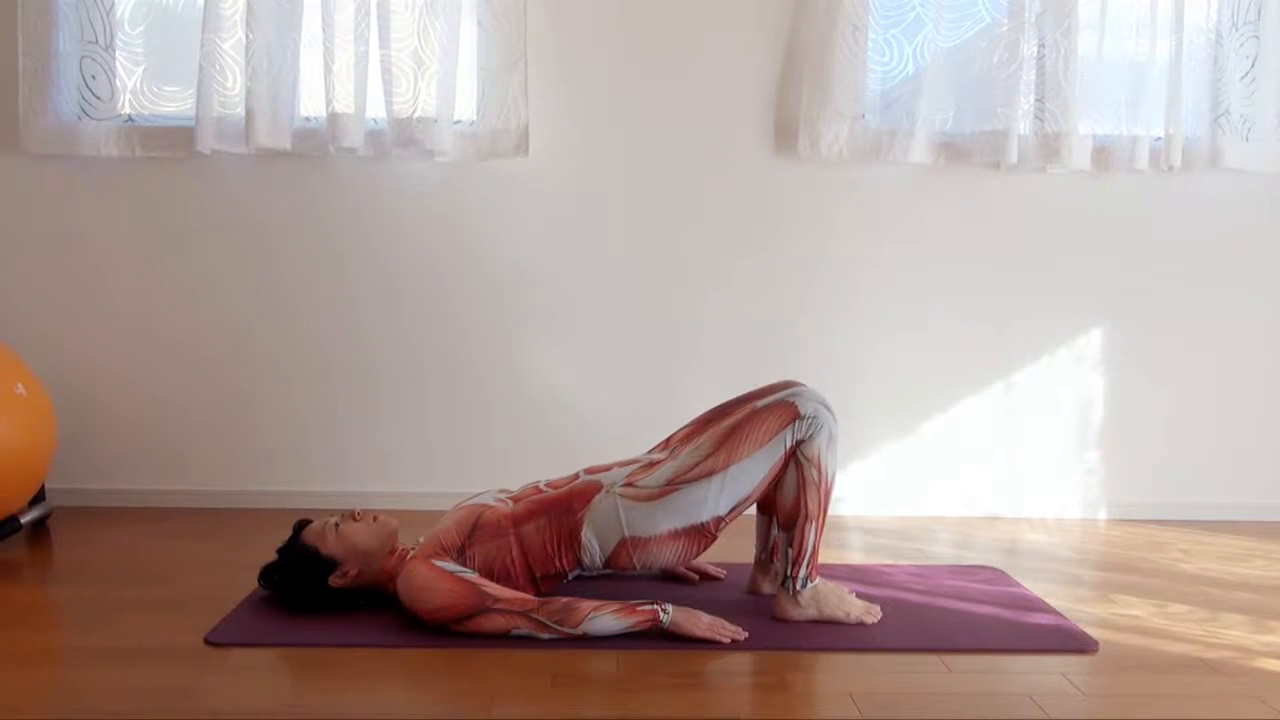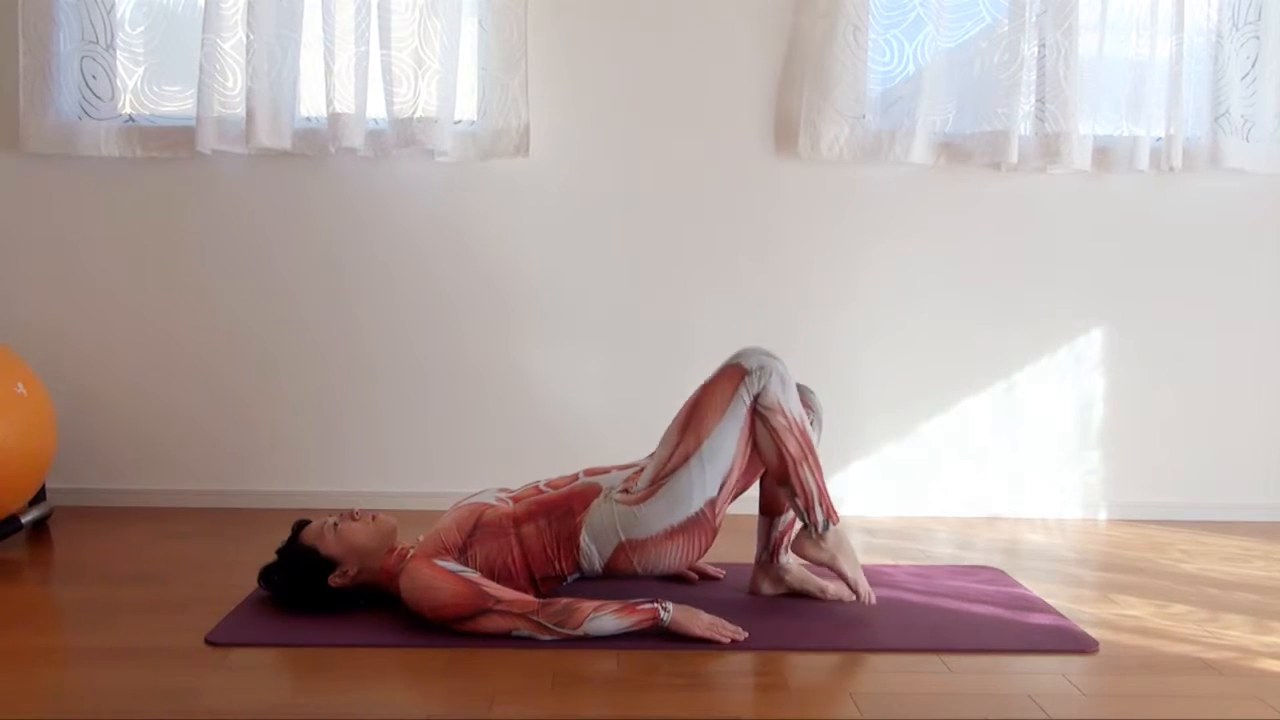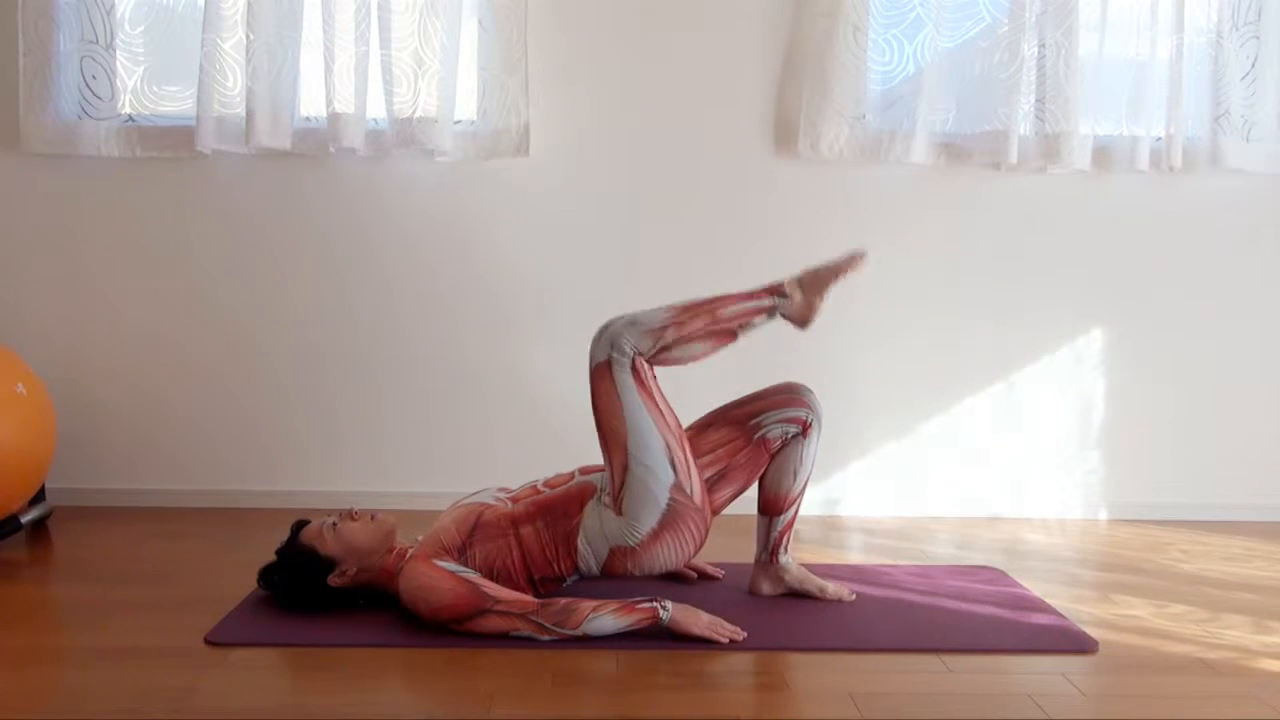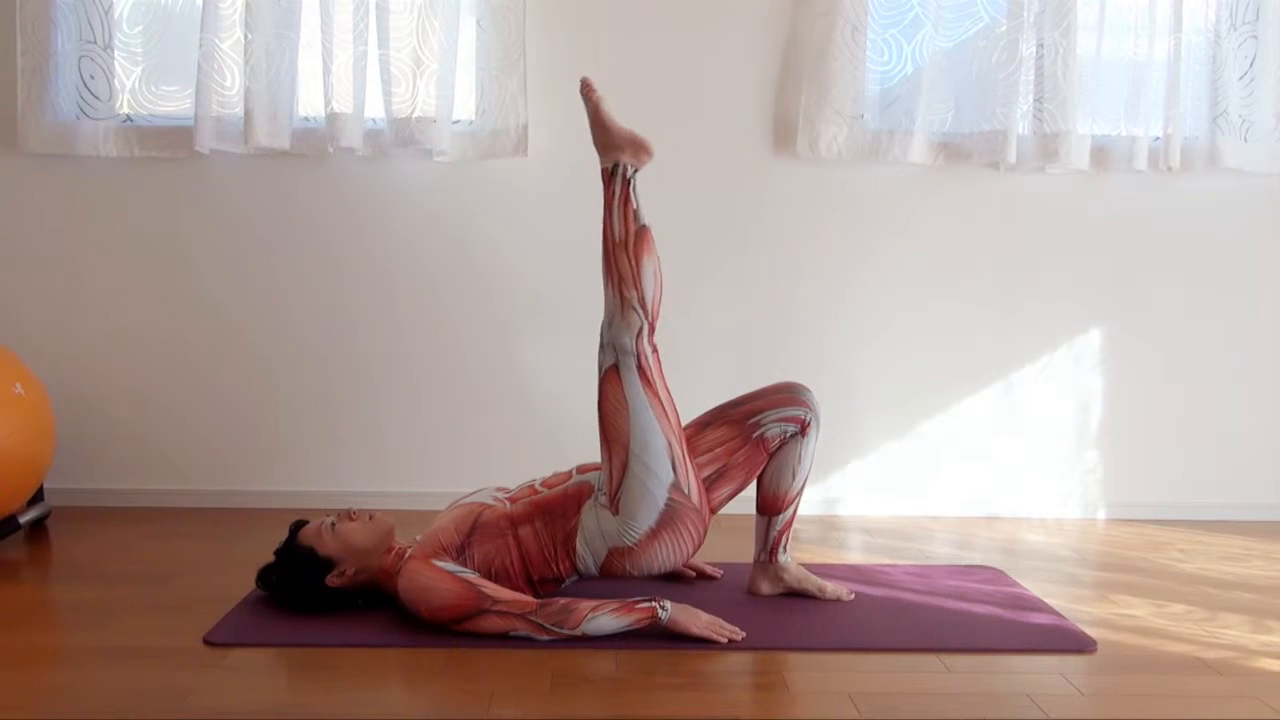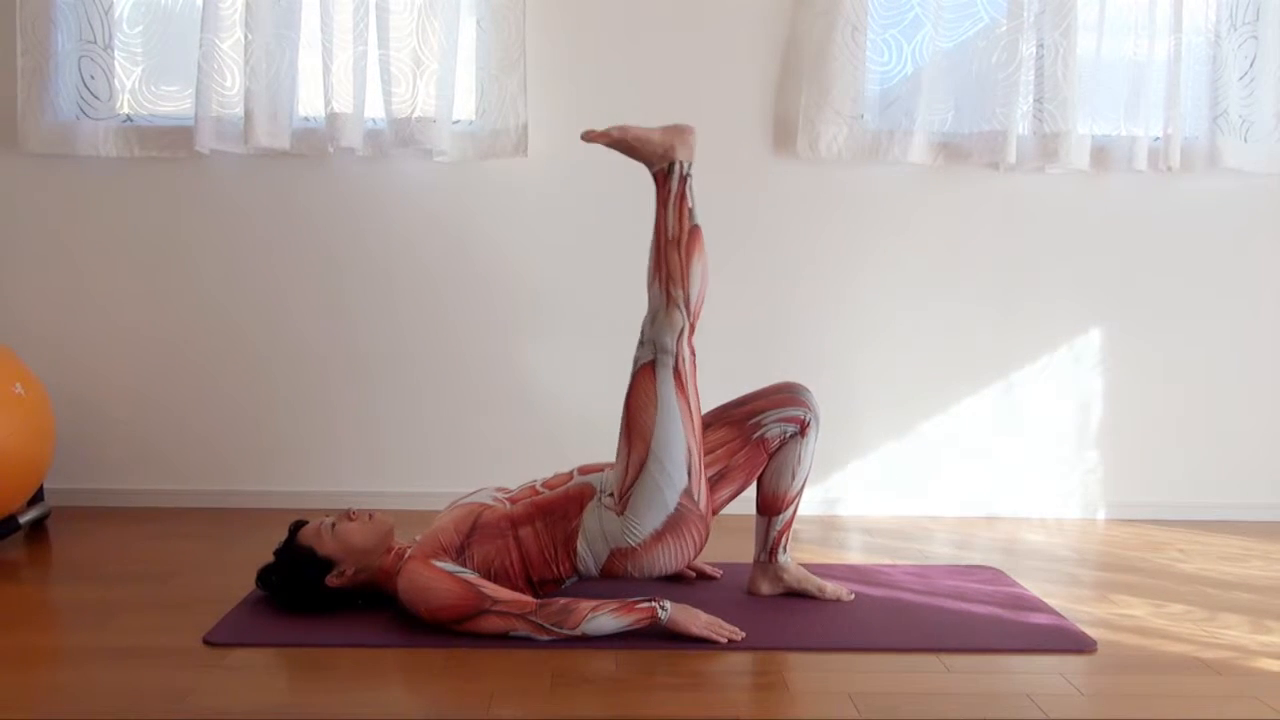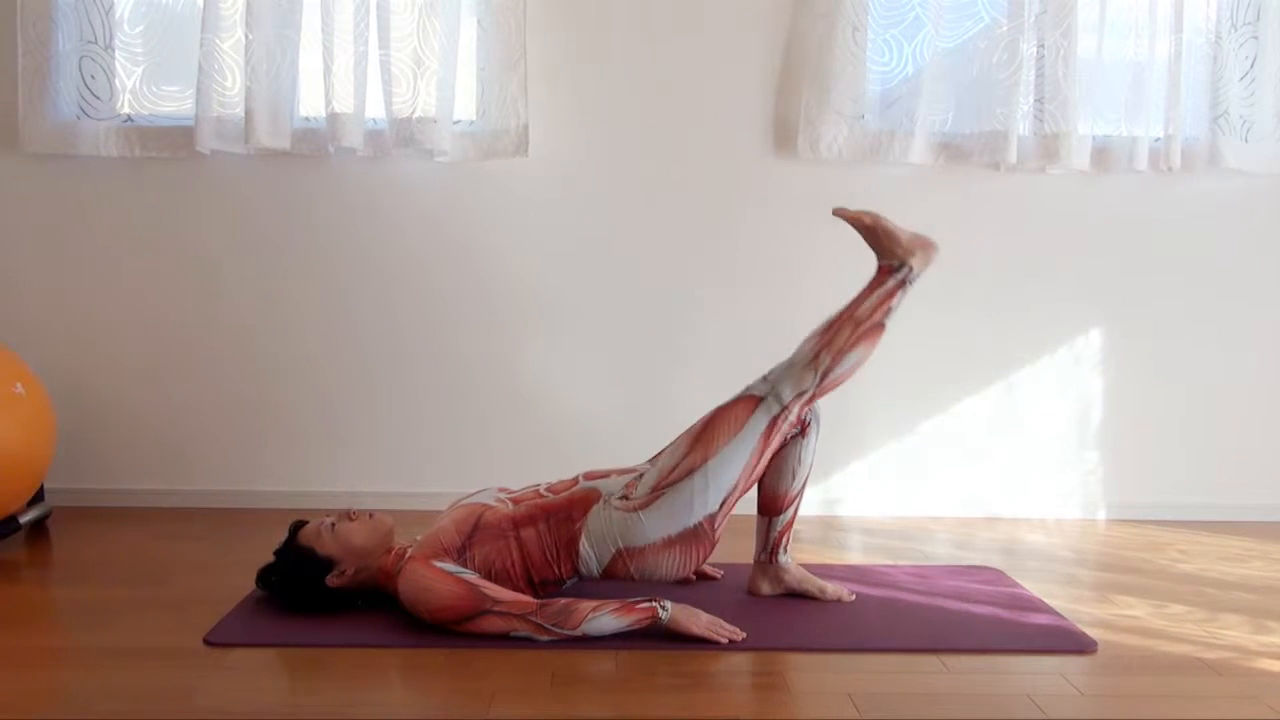
dt=0.4s
person 1, frame 1
left shoulder: (426, 557)
right shoulder: (418, 586)
right elbow: (542, 618)
right wrist: (667, 615)
left hip: (623, 492)
right hip: (629, 524)
left knee: (789, 403)
right knee: (807, 413)
left ankle: (772, 569)
right ankle: (801, 592)
person 1, frame 2
left shoulder: (429, 554)
right shoulder: (419, 585)
right elbow: (541, 618)
right wrist: (667, 614)
left hip: (623, 499)
right hip: (638, 527)
left knee: (794, 401)
right knee: (756, 368)
left ankle: (774, 566)
right ankle: (822, 533)
person 1, frame 3
left shoulder: (431, 551)
right shoulder: (419, 585)
right elbow: (541, 618)
right wrist: (667, 613)
left hip: (642, 514)
right hip: (639, 528)
left knee: (794, 405)
right knee: (615, 342)
left ankle: (774, 567)
right ankle: (786, 295)
person 1, frame 4
left shoulder: (423, 558)
right shoulder: (418, 586)
right elbow: (538, 618)
right wrist: (664, 612)
left hip: (648, 513)
right hip: (630, 533)
right knee: (623, 342)
left ankle: (773, 567)
person 1, frame 5
left shoulder: (425, 557)
right shoulder: (418, 585)
right elbow: (538, 619)
right wrist: (665, 612)
left hip: (633, 520)
right hip: (630, 533)
right knee: (664, 344)
left ankle: (773, 566)
person 1, frame 6
left shoulder: (430, 556)
right shoulder: (417, 585)
right elbow: (541, 618)
left wrist: (682, 551)
right wrist: (665, 611)
left hip: (617, 507)
right hip: (629, 536)
left knee: (796, 409)
right knee: (777, 394)
left ankle: (773, 565)
right ankle: (897, 270)
